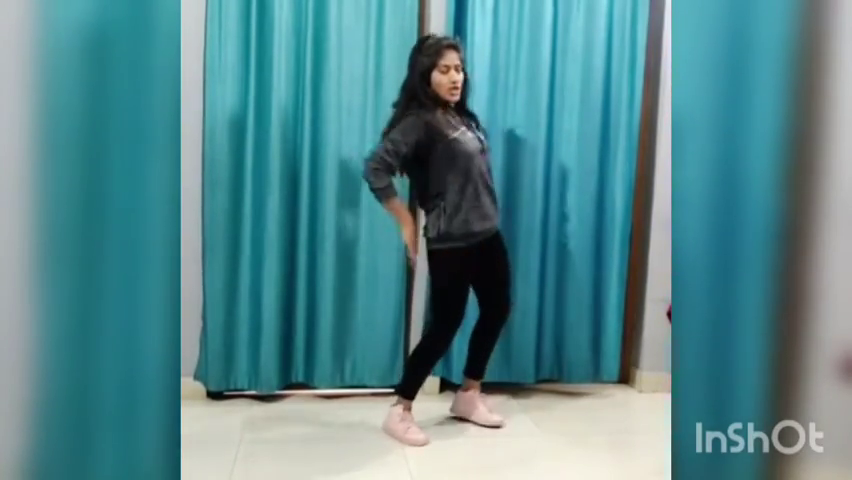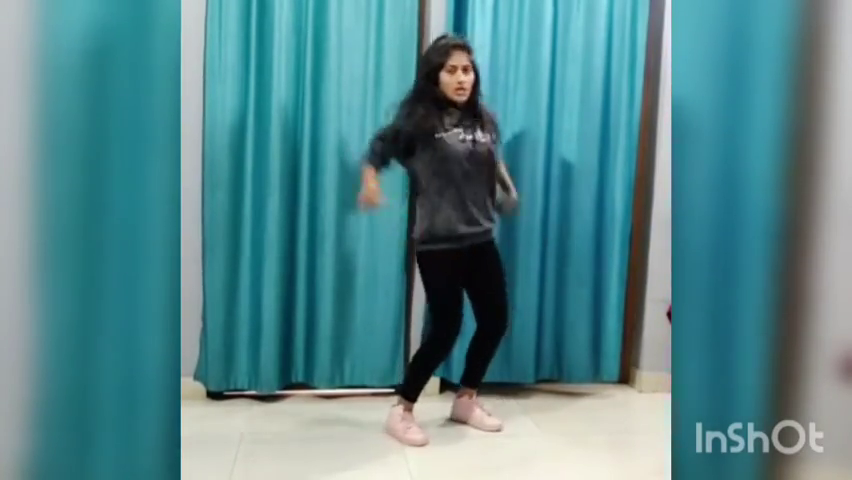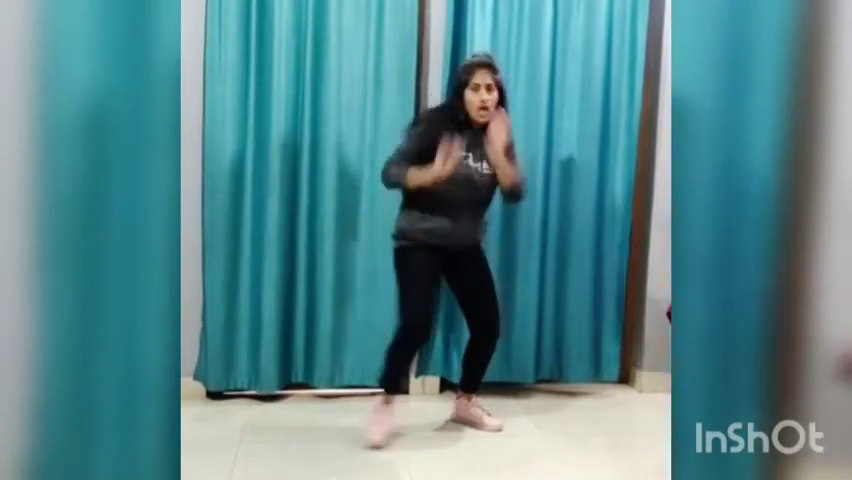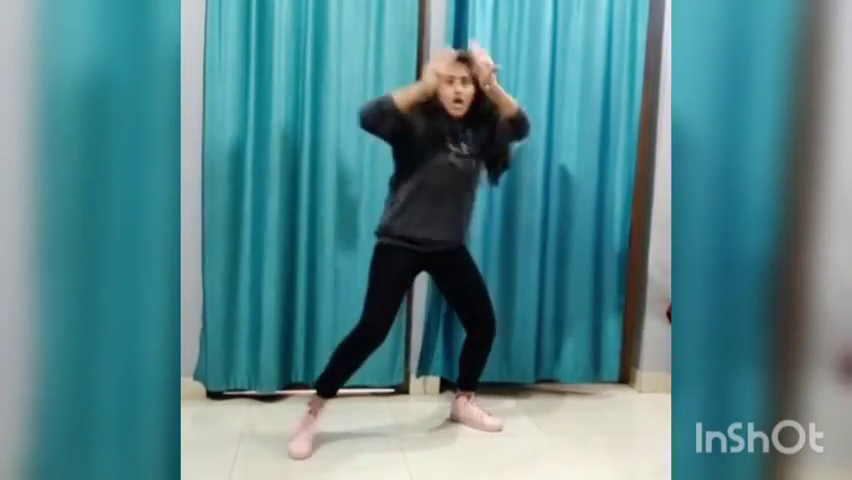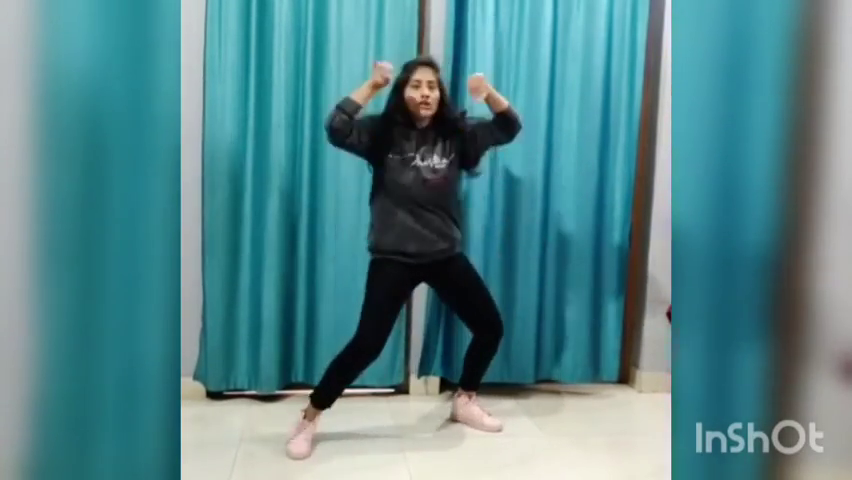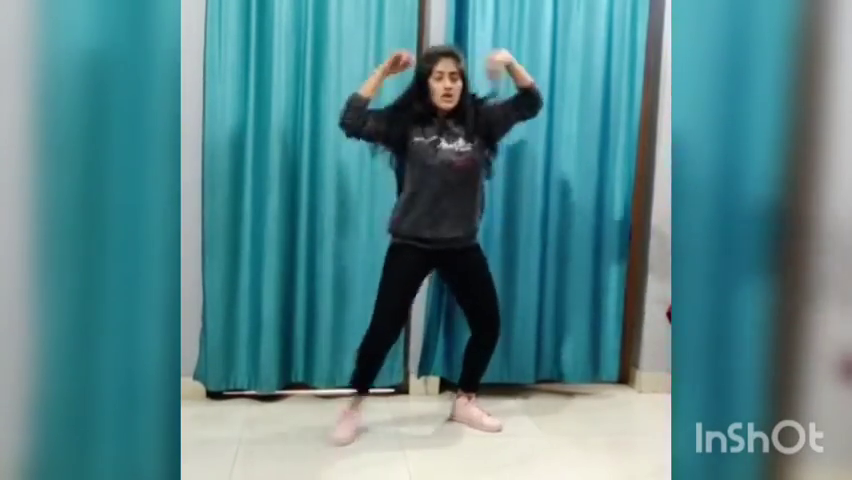
dt=0.2s
person 1, frame 1
left shoulder: (462, 116)
right shoulder: (421, 120)
right elbow: (378, 167)
right wrist: (405, 222)
left hip: (486, 234)
right hip: (450, 241)
left knee: (497, 309)
right knee: (444, 325)
left ankle: (467, 396)
right ankle: (399, 411)
person 1, frame 2
left shoulder: (482, 118)
right shoulder: (418, 116)
right elbow: (380, 147)
left wrist: (505, 183)
right wrist: (370, 181)
left hip: (479, 239)
right hip: (438, 243)
left knee: (495, 320)
right knee: (445, 330)
left ankle: (466, 401)
right ankle: (403, 411)
person 1, frame 3
left shoulder: (502, 138)
right shoulder: (434, 125)
left elbow: (513, 193)
right elbow: (391, 173)
left wrist: (499, 157)
right wrist: (435, 174)
left hip: (466, 245)
right hip: (419, 242)
left knee: (488, 326)
right knee: (417, 323)
left ankle: (466, 402)
right ankle: (385, 405)
person 1, frame 4
left shoulder: (481, 131)
right shoulder: (413, 125)
left elbow: (520, 128)
right elbow: (369, 118)
left wrist: (491, 86)
right wrist: (426, 85)
left hip: (450, 247)
right hip: (400, 245)
left knee: (483, 325)
right knee: (371, 330)
left ankle: (463, 401)
right ankle: (312, 413)
person 1, frame 5
left shoulder: (458, 135)
right shoulder: (383, 135)
left elbow: (508, 128)
right elbow: (337, 129)
left wrist: (486, 90)
right wrist: (372, 87)
left hip: (446, 256)
right hip: (393, 258)
left knee: (490, 326)
right knee: (367, 343)
left ankle: (465, 401)
right ankle: (308, 420)
person 1, frame 6
left shoulder: (478, 119)
right shoulder: (401, 122)
left elbow: (531, 103)
right elbow: (351, 122)
left wrist: (511, 64)
right wrist: (383, 72)
left hip: (460, 245)
right hip: (410, 244)
left knee: (488, 324)
right knee: (385, 326)
left ankle: (465, 401)
right ankle: (355, 405)
